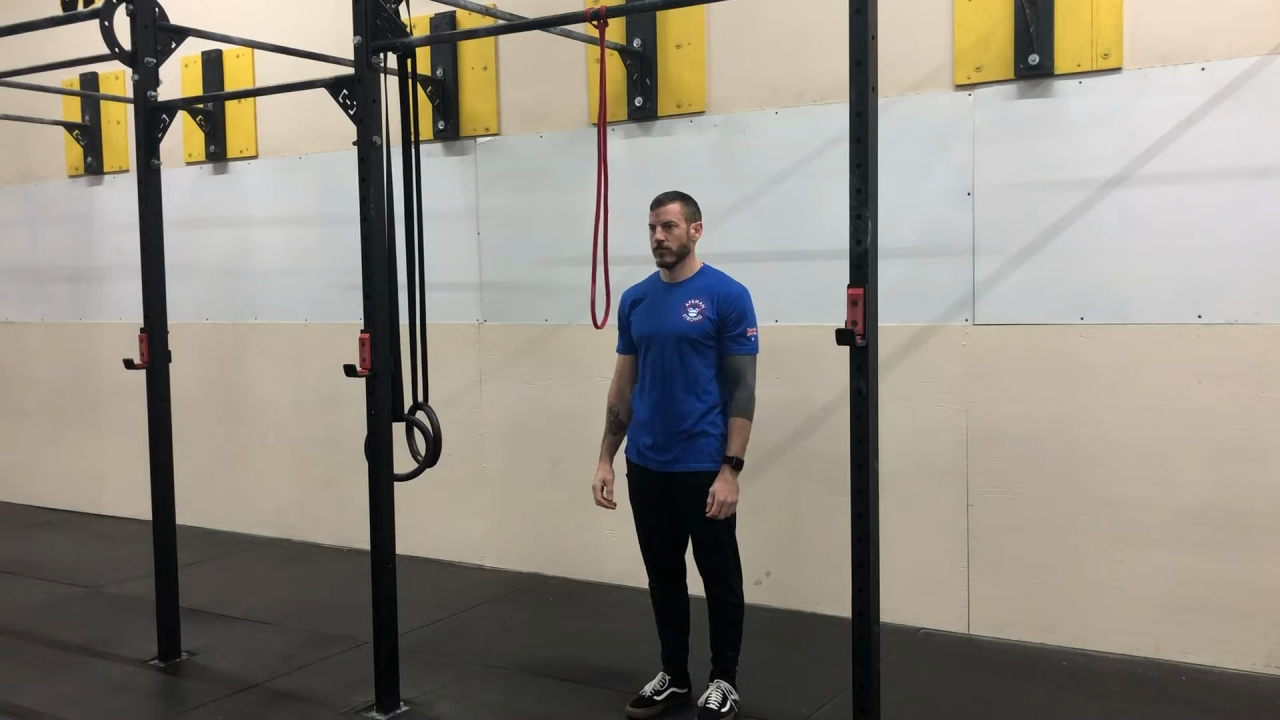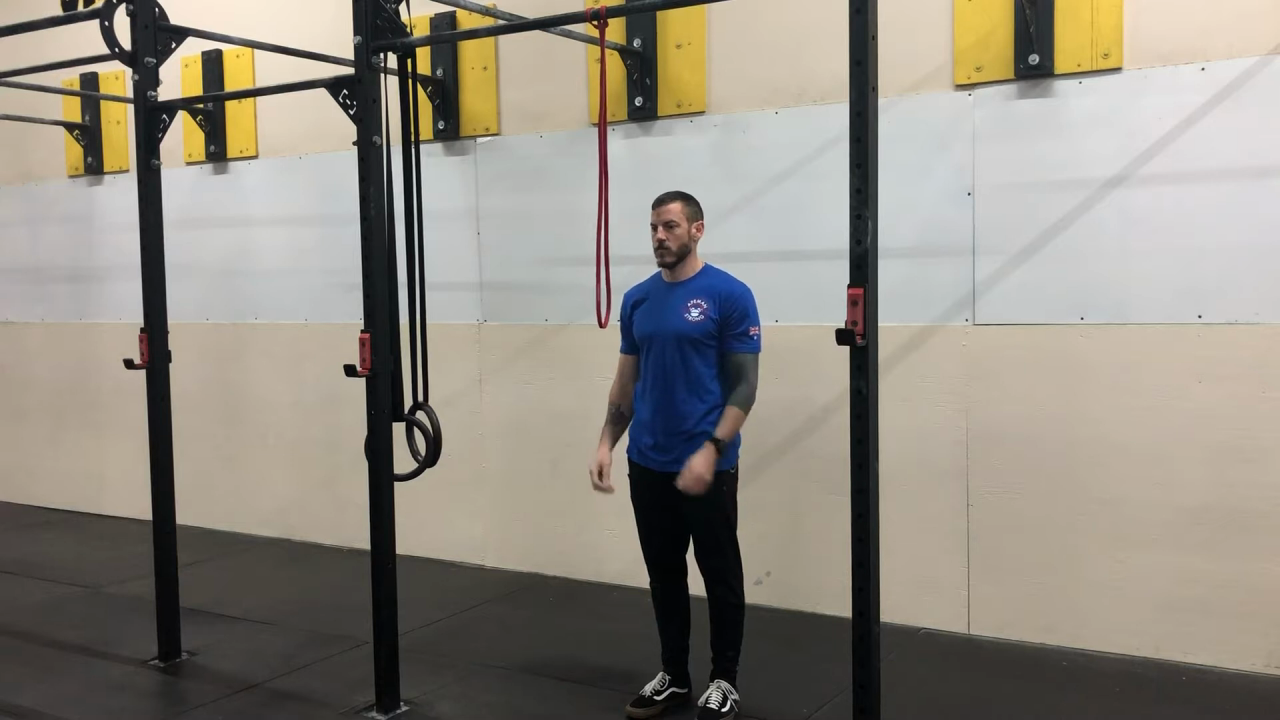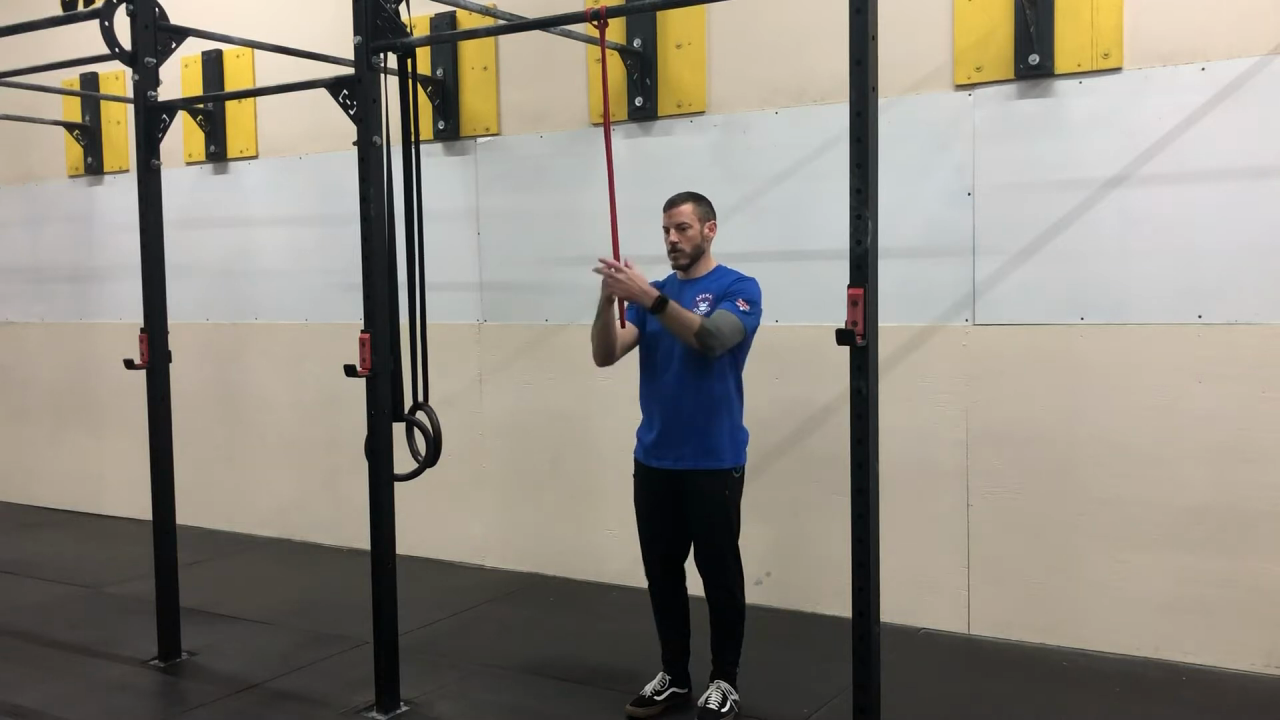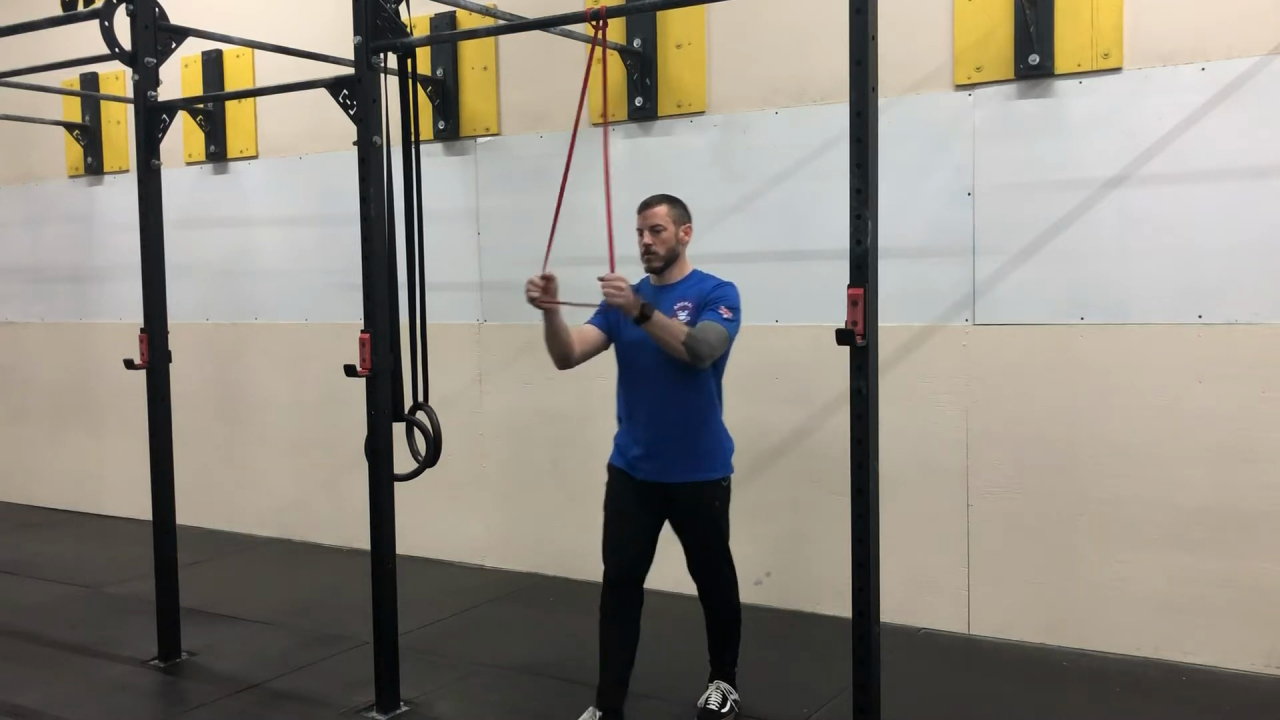
dt=0.5s
person 1, frame 1
left shoulder: (727, 296)
right shoulder: (635, 300)
left elbow: (742, 390)
right elbow: (623, 386)
left wrist: (731, 469)
right wrist: (605, 459)
left hip: (703, 466)
right hip: (646, 465)
left knee: (719, 577)
right knee: (663, 576)
right ankle: (673, 676)
person 1, frame 2
left shoulder: (728, 295)
right shoulder: (637, 299)
left elbow: (744, 384)
right elbow: (626, 382)
left wrist: (713, 449)
right wrist: (606, 443)
left hip: (706, 464)
right hip: (648, 464)
left knee: (719, 575)
right knee: (664, 575)
right ankle: (673, 675)
person 1, frame 3
left shoulder: (738, 289)
right shoulder: (652, 292)
left elbow: (711, 340)
right elbow: (604, 356)
left wrist: (652, 298)
right wrist: (608, 300)
left hip: (713, 462)
right hip: (653, 458)
left knee: (719, 575)
right knee: (661, 572)
right ankle: (674, 675)
person 1, frame 4
left shoulder: (716, 294)
right shoulder: (620, 302)
left elbow: (700, 351)
right elbow: (568, 356)
left wrist: (640, 310)
right wrist: (551, 311)
left hip: (699, 471)
right hip: (631, 469)
left knee: (713, 581)
right knee: (619, 583)
